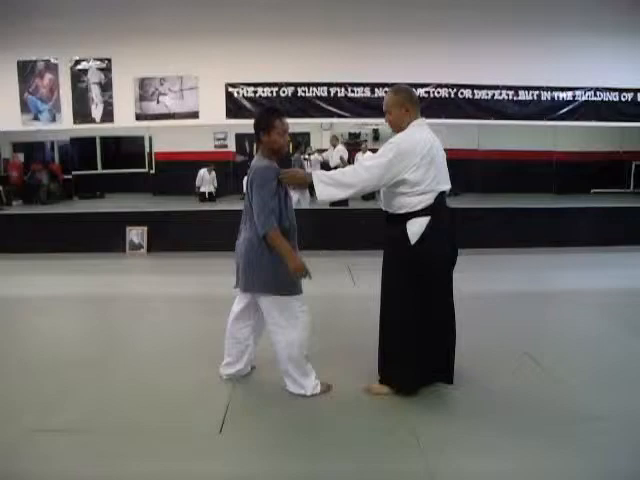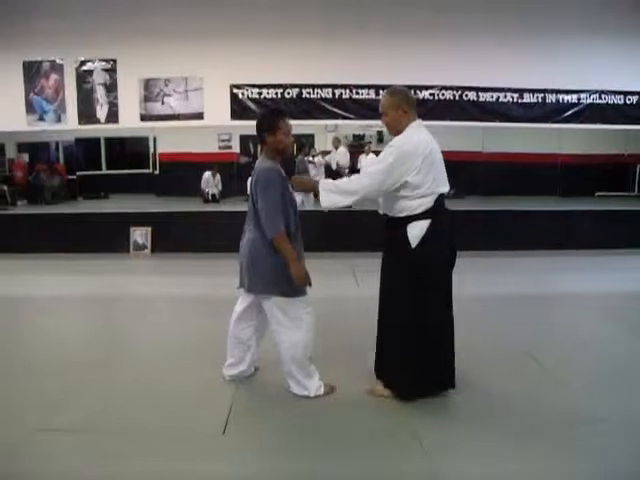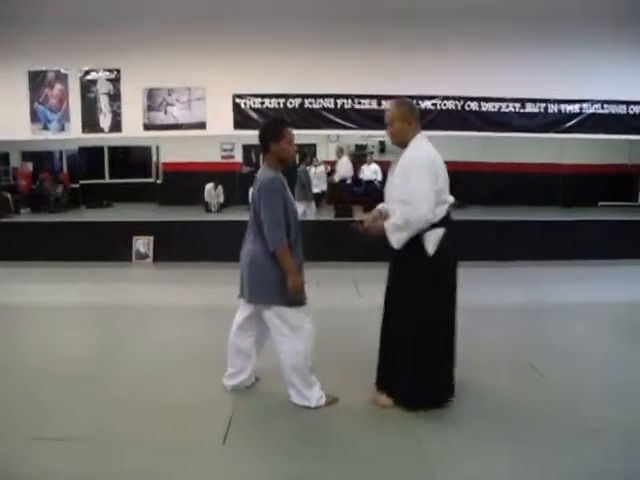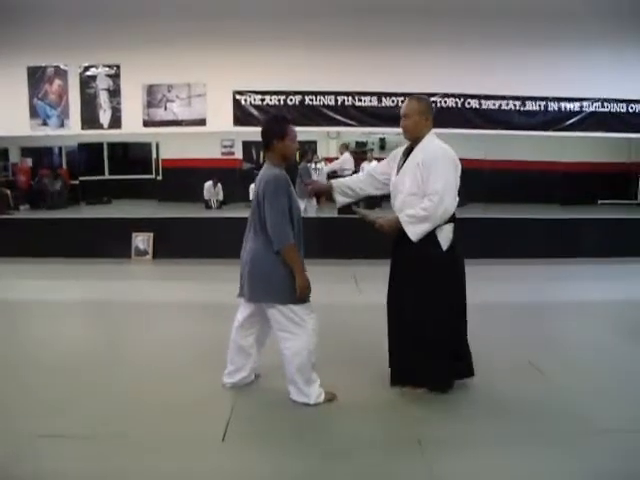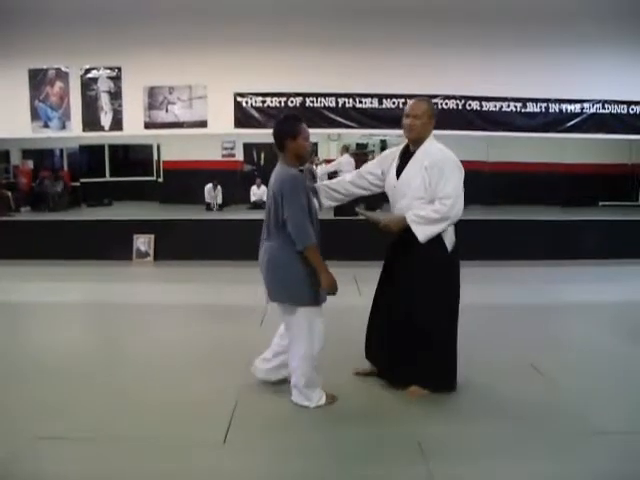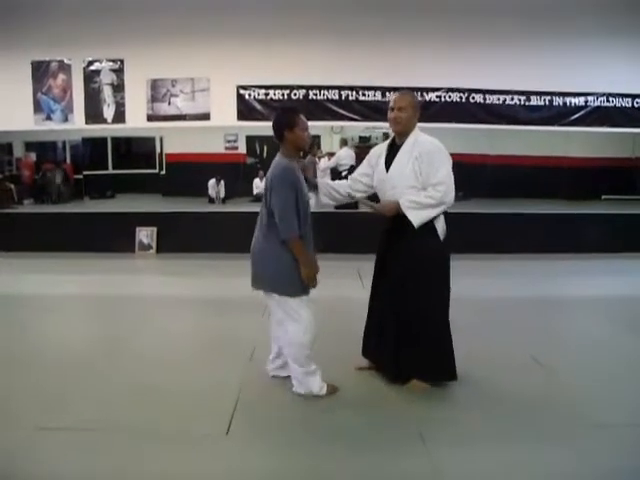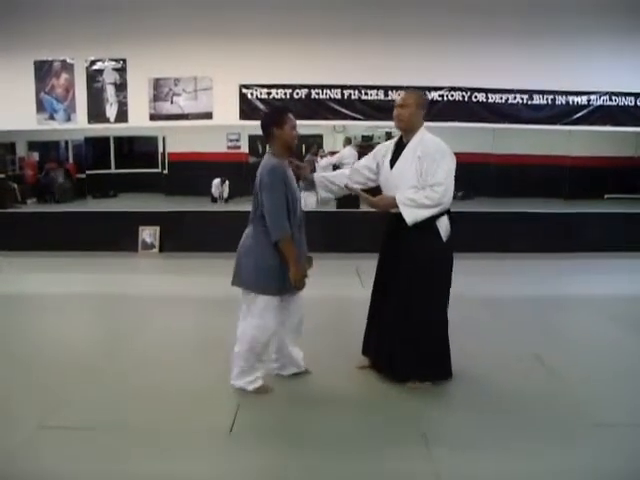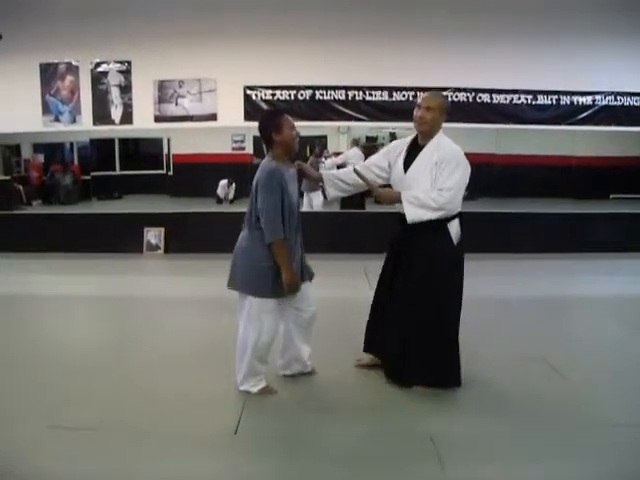
dt=0.4s
person 1, frame 1
left shoulder: (407, 144)
right shoulder: (426, 138)
left elbow: (364, 175)
left wrist: (309, 177)
left hip: (417, 233)
right hip: (433, 228)
left knee: (405, 306)
right knee: (430, 302)
left ankle: (400, 377)
right ankle: (432, 367)
person 1, frame 2
left shoulder: (405, 146)
right shoulder: (423, 139)
left elbow: (368, 184)
left wrist: (319, 187)
left hip: (417, 235)
right hip: (430, 230)
left knee: (407, 310)
right knee: (428, 307)
left ankle: (405, 380)
right ankle: (432, 374)
person 1, frame 3
left shoulder: (418, 158)
right shoulder: (416, 154)
left elbow: (418, 212)
right elbow: (402, 200)
left wrist: (385, 227)
right wrist: (379, 213)
left hip: (424, 246)
right hip: (420, 243)
left knee: (415, 319)
right knee: (417, 316)
left ankle: (406, 389)
right ankle: (422, 383)
person 1, frame 4
left shoulder: (439, 154)
right shoulder: (402, 155)
left elbow: (439, 205)
right elbow: (372, 179)
left wrist: (398, 220)
right wrist: (331, 185)
left hip: (433, 243)
right hip: (410, 239)
left knee: (431, 311)
right knee: (405, 306)
left ankle: (432, 376)
right ankle: (412, 369)
person 1, frame 5
left shoulder: (443, 159)
right shoulder: (393, 156)
left elbow: (450, 207)
right elbow: (359, 181)
left wrist: (406, 220)
right wrist: (317, 188)
left hip: (432, 245)
right hip: (404, 241)
left knee: (430, 313)
right knee: (391, 302)
left ankle: (430, 376)
right ankle: (384, 362)
person 1, frame 6
left shoulder: (430, 148)
right shoulder: (379, 152)
left elbow: (443, 193)
right elbow: (354, 186)
left wrist: (399, 204)
right wrist: (317, 183)
left hip: (424, 235)
right hip: (395, 231)
left knee: (423, 304)
right knee: (387, 296)
left ankle: (429, 369)
right ankle: (383, 357)
person 1, frame 7
left shoulder: (435, 149)
right shoulder: (387, 149)
left elbow: (439, 195)
right elbow: (354, 176)
left wrist: (395, 201)
right wrist: (312, 178)
left hip: (428, 235)
right hip: (398, 231)
left knee: (423, 304)
right knee: (388, 295)
left ankle: (427, 368)
right ankle: (384, 356)
person 1, frame 8
left shoulder: (451, 154)
right shoulder: (399, 148)
left elbow: (445, 200)
right elbow: (363, 172)
left wrist: (400, 196)
right wrist: (319, 176)
left hip: (438, 239)
right hip: (409, 233)
left knee: (434, 307)
right knee: (391, 293)
left ankle: (435, 371)
right ankle: (384, 353)
person 2, frame 1
left shoulder: (263, 167)
right shoulder: (266, 170)
right elbow: (266, 222)
left wrist: (288, 253)
right wrist: (290, 256)
left hip: (253, 255)
right hip: (266, 257)
left knee: (245, 312)
right knee: (292, 320)
left ankle: (234, 366)
right ankle: (303, 383)
person 2, frame 2
left shoulder: (266, 168)
right shoulder: (270, 172)
right elbow: (273, 225)
left wrist: (291, 258)
right wrist: (294, 261)
left hip: (256, 256)
right hip: (270, 259)
left knee: (248, 313)
right knee: (296, 321)
left ankle: (237, 367)
right ankle: (306, 384)
person 2, frame 3
left shoulder: (265, 177)
right shoulder: (273, 181)
right elbow: (275, 236)
left wrist: (291, 269)
right wrist: (292, 274)
left hip: (255, 266)
right hip: (271, 270)
left knee: (248, 323)
right knee: (296, 331)
left ankle: (237, 377)
right ankle: (307, 394)
person 2, frame 4
left shoulder: (267, 175)
right shoulder: (277, 179)
right elbow: (281, 235)
left wrist: (296, 268)
right wrist: (299, 273)
left hip: (256, 263)
right hip: (273, 267)
left knee: (249, 321)
right knee: (300, 328)
left ankle: (236, 374)
right ankle: (307, 391)
person 2, frame 5
left shoulder: (282, 174)
right shoulder: (292, 179)
right elbow: (302, 233)
left wrist: (316, 269)
right wrist: (324, 271)
left hip: (280, 261)
right hip: (291, 265)
left knee: (294, 324)
right knee: (307, 330)
left ankle: (270, 367)
right ankle: (307, 394)
person 2, frame 6
left shoulder: (288, 166)
right shoulder: (283, 171)
right elbow: (285, 226)
left wrist: (306, 259)
right wrist: (304, 264)
left hip: (284, 257)
right hip: (278, 258)
left knee: (285, 317)
right knee: (299, 320)
left ankle: (281, 365)
right ankle: (309, 382)
person 2, frame 7
left shoulder: (282, 166)
right shoulder: (273, 170)
right elbow: (277, 226)
left wrist: (300, 255)
right wrist: (295, 264)
left hip: (280, 257)
right hip: (265, 259)
left knee: (290, 314)
right knee: (260, 321)
left ankle: (288, 363)
right ankle: (245, 377)
person 2, frame 8
left shoulder: (288, 169)
right shoulder: (271, 173)
right elbow: (271, 229)
left wrist: (296, 261)
right wrist: (286, 268)
left hip: (284, 257)
right hip: (262, 261)
left knee: (303, 309)
right knee: (259, 324)
left ankle: (295, 362)
right ankle: (250, 380)
